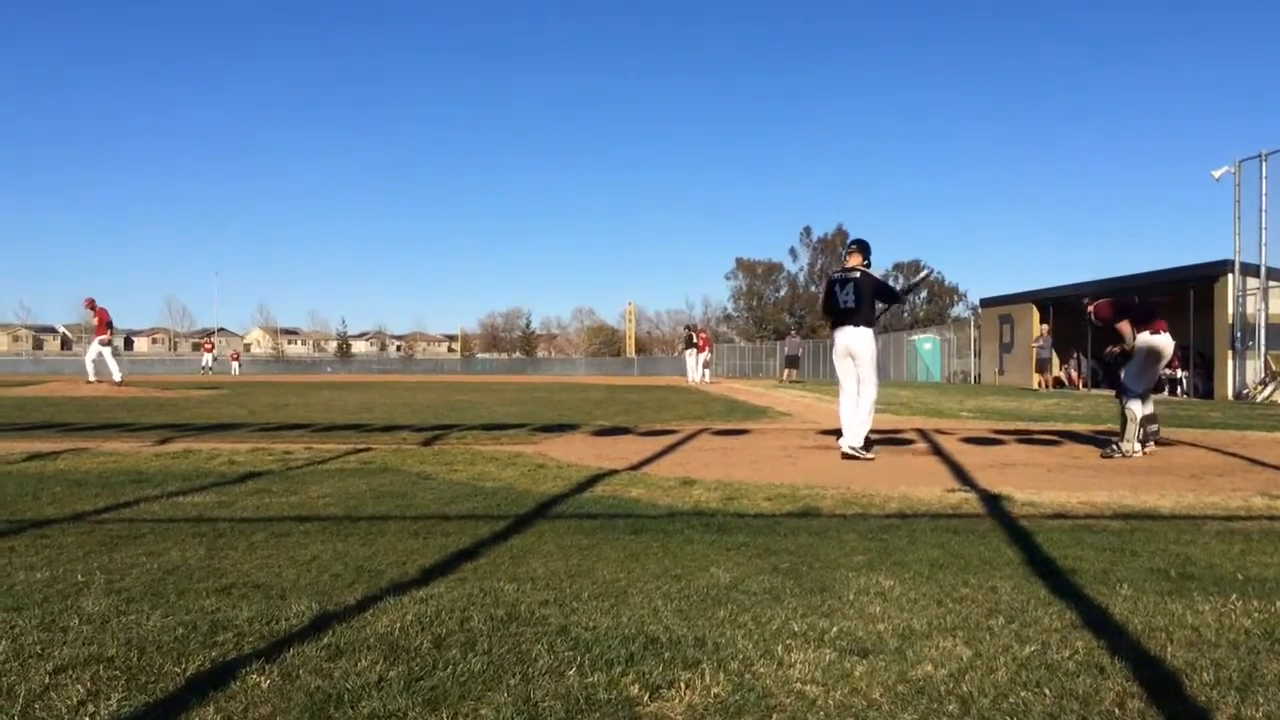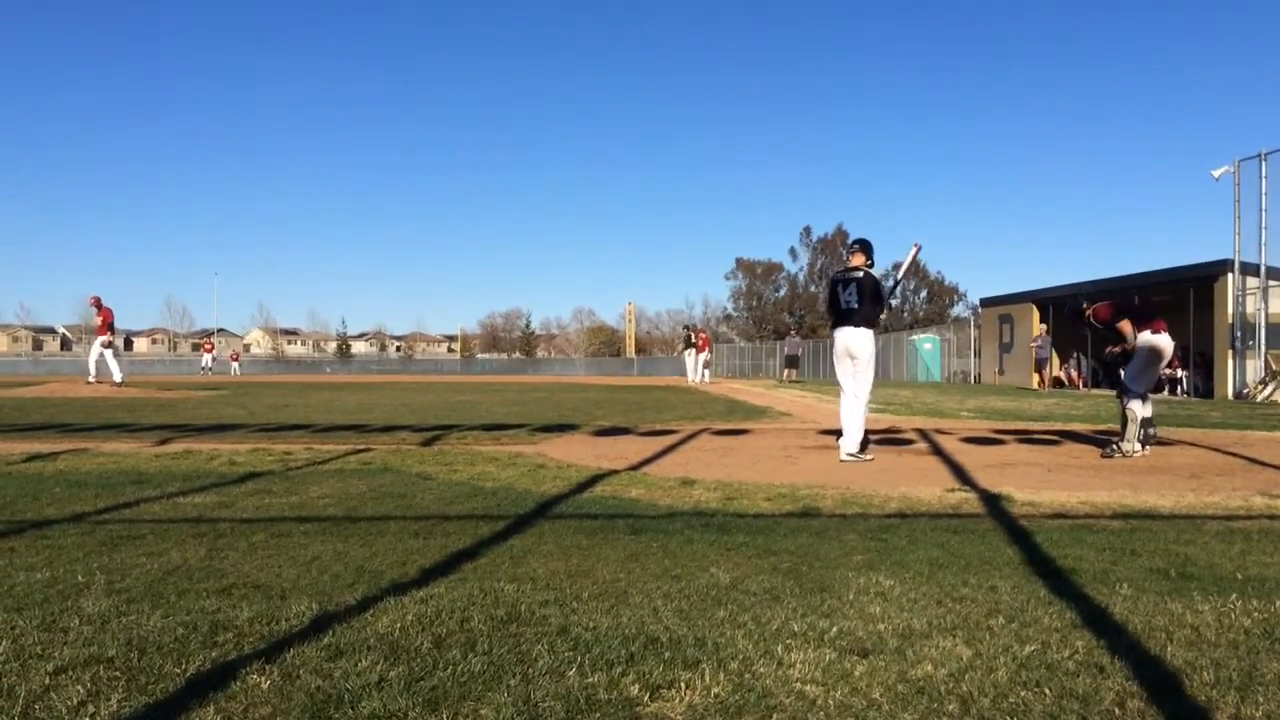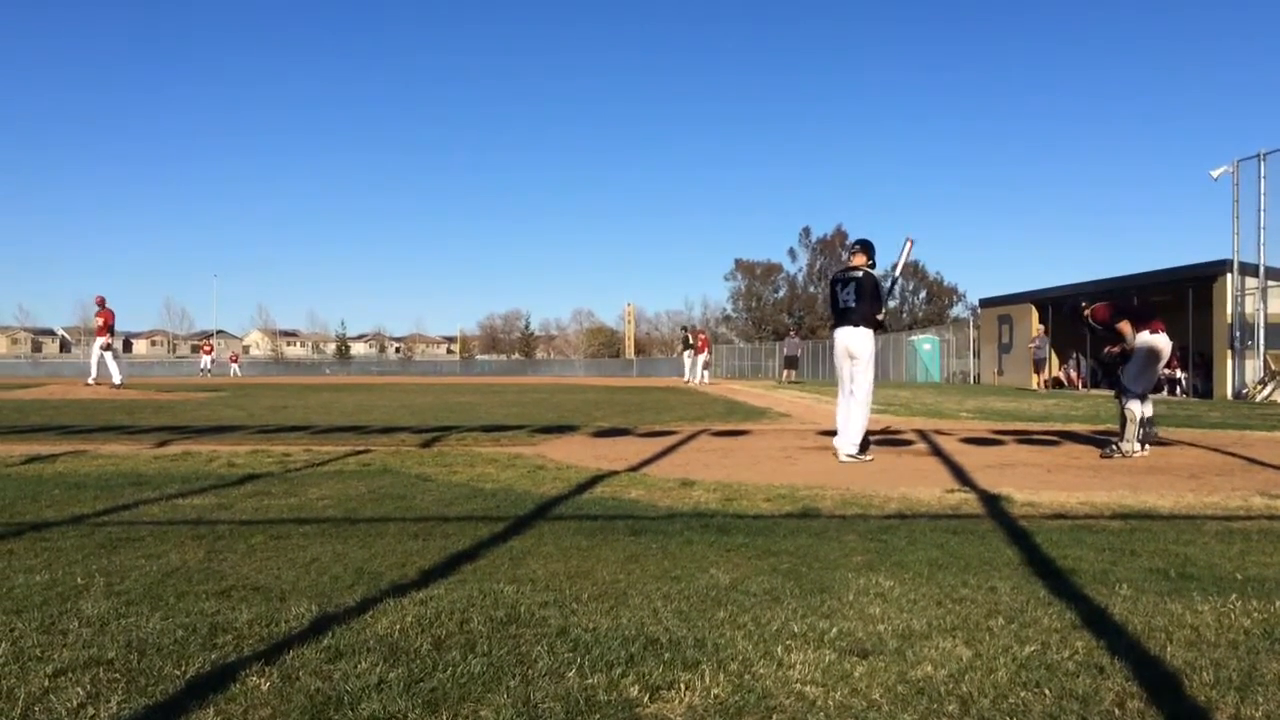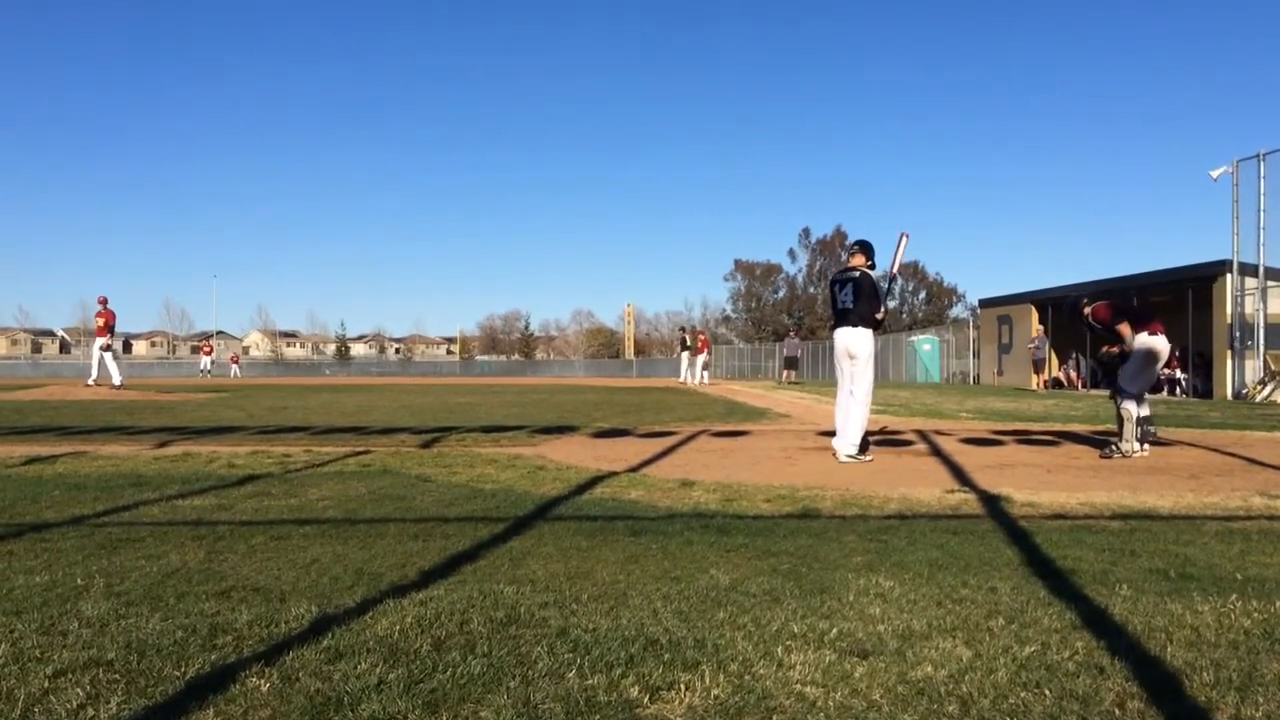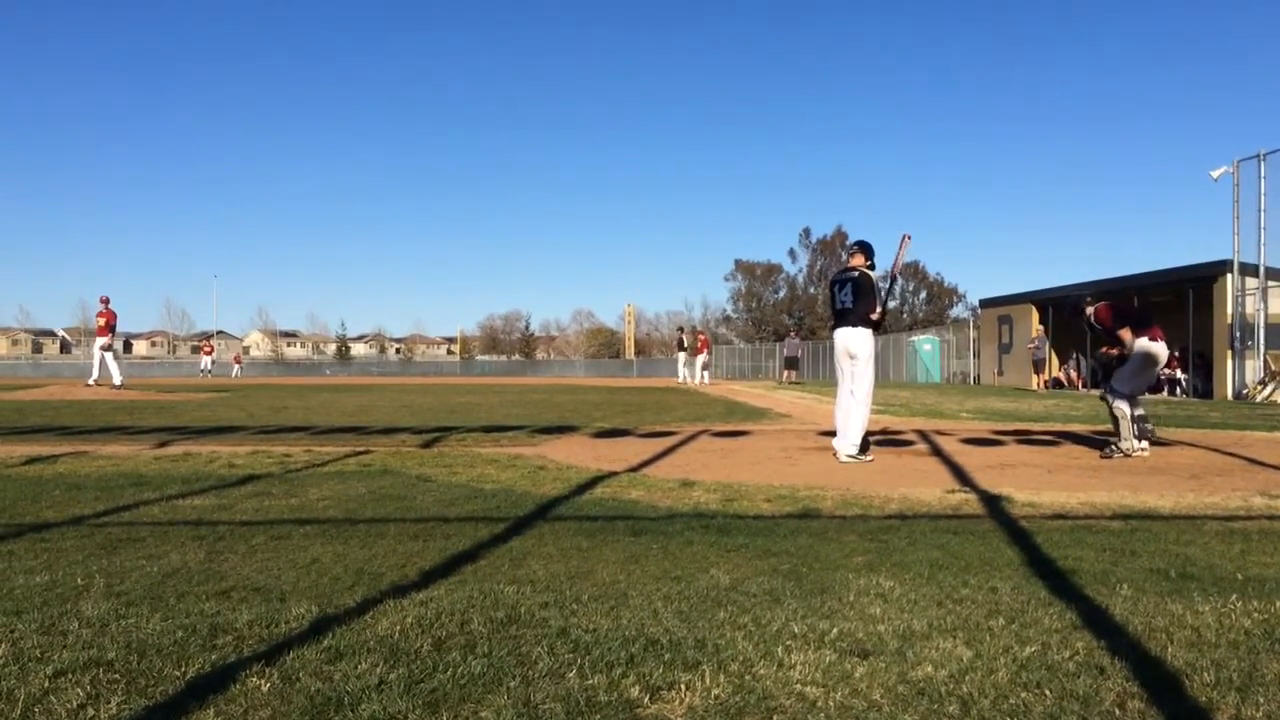
dt=0.2s
person 1, frame 1
left shoulder: (833, 279)
right shoulder: (867, 278)
left elbow: (826, 312)
right elbow: (895, 297)
left hip: (839, 336)
right hip: (861, 335)
left knee: (847, 391)
right knee: (867, 391)
left ankle: (848, 442)
right ankle: (854, 442)
person 1, frame 2
left shoulder: (835, 278)
right shoulder: (869, 278)
left elbow: (831, 312)
right elbow: (880, 314)
right wrist: (872, 318)
left hip: (839, 335)
right hip: (860, 335)
left knee: (847, 391)
right knee: (860, 392)
left ankle: (849, 440)
right ankle: (850, 447)
person 1, frame 3
left shoulder: (836, 278)
right shoulder: (869, 278)
left elbow: (834, 311)
right elbow: (879, 315)
right wrist: (875, 322)
left hip: (840, 334)
right hip: (861, 334)
left knee: (845, 391)
right knee: (860, 393)
left ankle: (842, 442)
right ankle: (850, 448)
person 1, frame 4
left shoulder: (835, 279)
right shoulder: (866, 277)
left elbow: (835, 310)
right elbow: (879, 314)
right wrist: (876, 320)
left hip: (839, 335)
right hip: (860, 335)
left knee: (844, 391)
right knee: (860, 392)
left ankle: (841, 443)
right ankle: (850, 448)
person 1, frame 5
left shoulder: (836, 279)
right shoulder: (866, 277)
left elbow: (835, 310)
right elbow: (874, 314)
right wrist: (878, 320)
left hip: (839, 334)
right hip: (860, 334)
left knee: (844, 390)
right knee: (861, 391)
left ankle: (842, 443)
right ankle: (851, 448)
person 2, frame 1
left shoulder: (1099, 309)
right shoulder: (1111, 305)
left elbow: (1127, 331)
left wrist: (1124, 348)
right wrist: (1121, 348)
left hip: (1150, 340)
right hip: (1165, 340)
left knee: (1129, 391)
right knee: (1143, 390)
left ankle: (1129, 446)
right ankle: (1147, 439)
person 2, frame 2
left shoulder: (1098, 312)
right shoulder: (1108, 309)
left elbow: (1128, 329)
left wrist: (1125, 348)
right wrist: (1121, 348)
left hip: (1150, 340)
right hip: (1164, 341)
left knee: (1130, 391)
right knee: (1141, 391)
left ankle: (1129, 445)
right ankle: (1143, 441)
person 2, frame 3
left shoulder: (1097, 313)
right shoulder: (1105, 310)
left elbow: (1128, 330)
left wrist: (1124, 349)
right wrist: (1119, 348)
left hip: (1149, 340)
right hip: (1162, 341)
left knee: (1129, 391)
right knee: (1141, 392)
left ankle: (1128, 446)
right ankle: (1143, 442)
person 2, frame 4
left shoulder: (1097, 311)
right shoulder: (1103, 310)
left elbow: (1127, 332)
left wrist: (1122, 350)
right wrist: (1118, 349)
left hip: (1147, 342)
right hip: (1159, 342)
left knee: (1125, 392)
right knee: (1138, 393)
left ankle: (1126, 446)
right ankle: (1141, 443)
person 2, frame 5
left shoulder: (1100, 312)
right shoulder: (1105, 310)
left elbow: (1128, 338)
left wrist: (1121, 353)
right wrist: (1118, 351)
left hip: (1147, 346)
right hip: (1158, 348)
left knee: (1114, 392)
right knee: (1129, 394)
left ankle: (1127, 445)
right ankle: (1141, 443)
